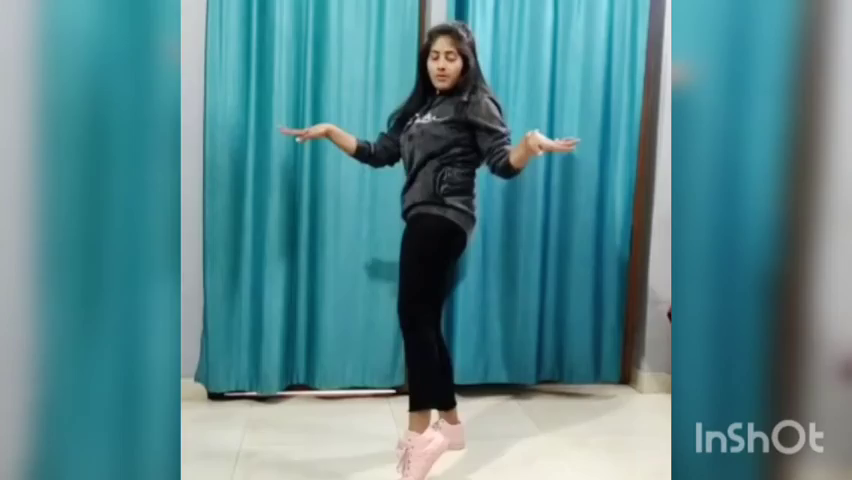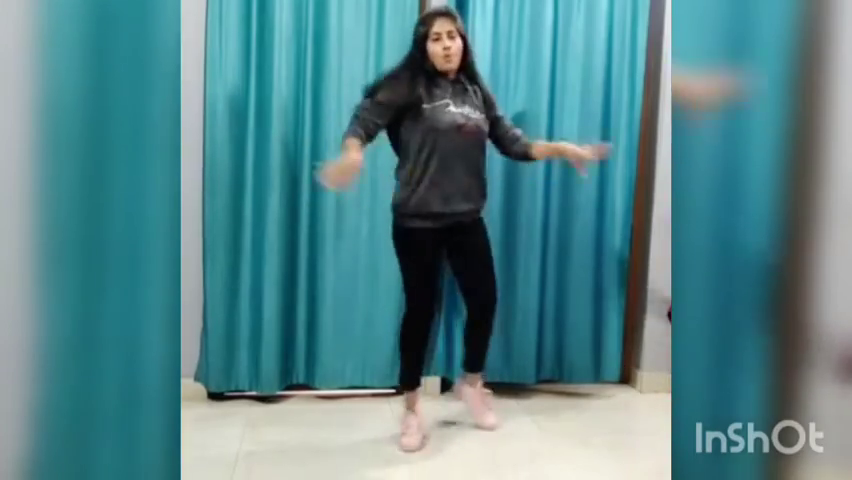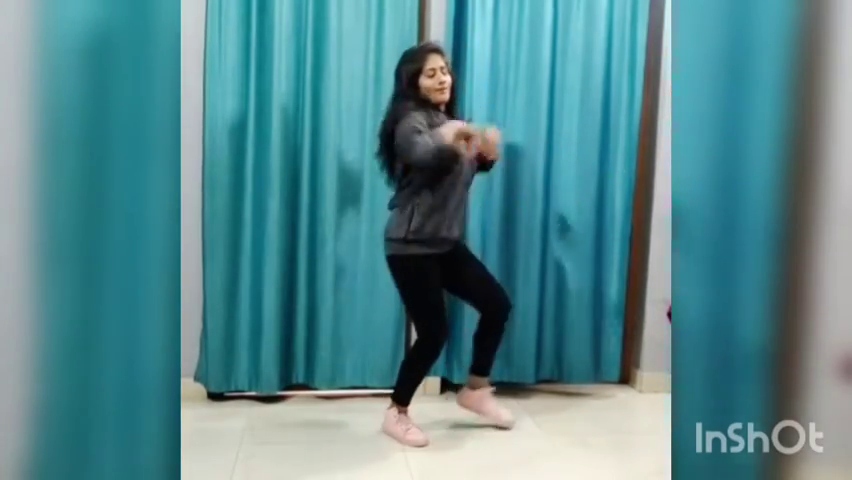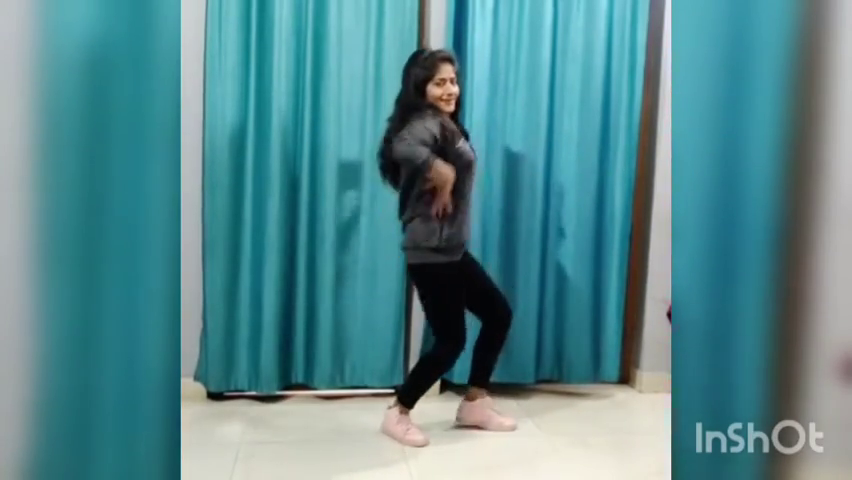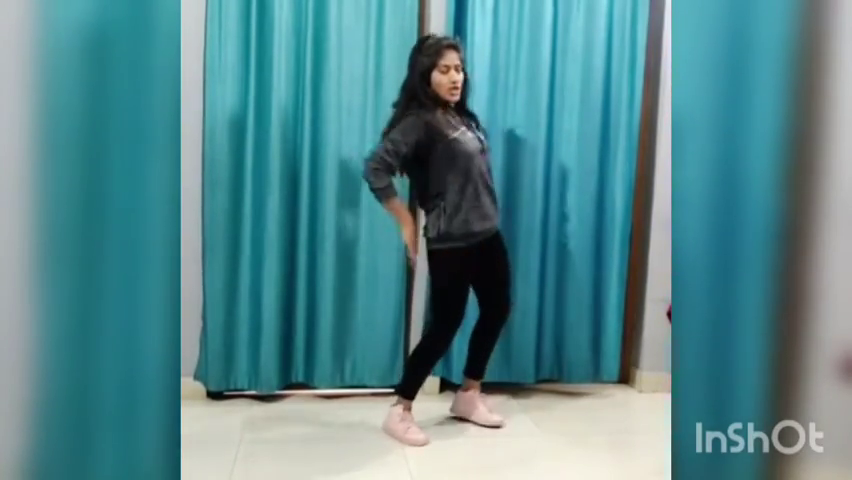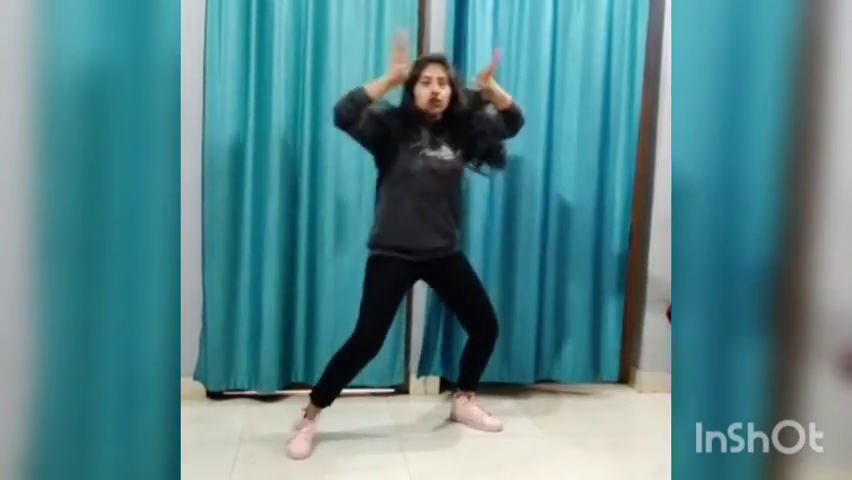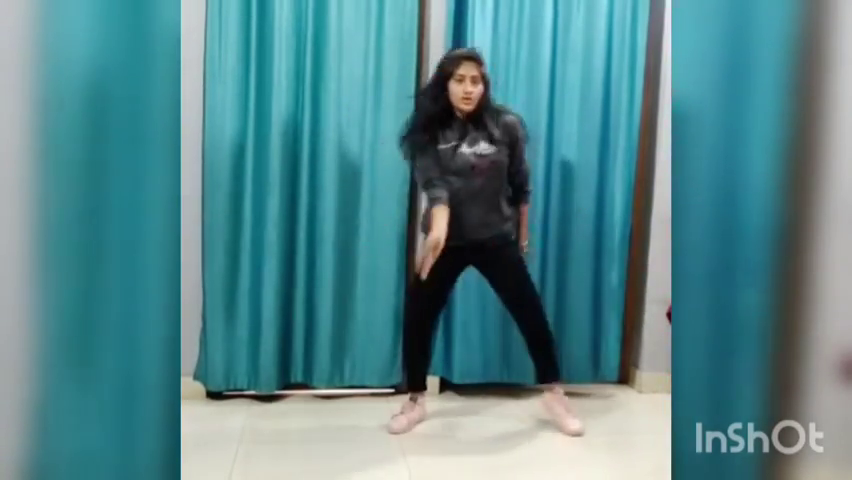
dt=0.7s
person 1, frame 1
left shoulder: (476, 104)
right shoulder: (417, 107)
left elbow: (503, 163)
right elbow: (379, 153)
left wrist: (532, 143)
right wrist: (329, 132)
left hip: (442, 215)
right hip: (424, 217)
left knee: (413, 315)
right knee: (425, 322)
left ankle: (421, 431)
right ankle: (449, 424)
person 1, frame 2
left shoulder: (477, 92)
right shoulder: (405, 87)
left elbow: (514, 144)
right elbow: (364, 121)
left wrist: (561, 149)
right wrist: (352, 154)
left hip: (466, 216)
right hip: (417, 218)
left knee: (483, 301)
right knee: (421, 308)
left ankle: (472, 384)
right ankle: (410, 409)
person 1, frame 3
left shoulder: (447, 121)
right shoulder: (412, 118)
left elbow: (481, 161)
right elbow: (421, 151)
left wrist: (486, 146)
right wrist: (454, 130)
left hip: (446, 241)
right hip: (412, 245)
left knee: (497, 304)
right knee: (434, 331)
left ankle: (476, 389)
right ankle: (396, 414)
person 1, frame 4
left shoulder: (442, 126)
right shoulder: (427, 123)
right elbow: (405, 149)
right wrist: (444, 176)
left hip: (450, 250)
right hip: (431, 252)
left knee: (499, 313)
right knee: (450, 340)
left ankle: (475, 404)
right ankle: (397, 414)
person 1, frame 5
left shoulder: (462, 116)
right shoulder: (421, 120)
right elbow: (378, 167)
right wrist: (405, 222)
left hip: (486, 234)
right hip: (450, 241)
left knee: (497, 309)
right knee: (444, 325)
left ankle: (467, 396)
right ankle: (399, 411)
person 1, frame 6
left shoulder: (466, 130)
right shoulder: (392, 128)
left elbow: (513, 123)
right elbow: (344, 115)
left wrist: (489, 86)
right wrist: (392, 78)
left hip: (443, 253)
right hip: (393, 254)
left knee: (486, 326)
right knee: (368, 338)
left ankle: (464, 401)
right ankle: (309, 417)
person 1, frame 7
left shoulder: (505, 126)
right shoulder: (428, 131)
left elbow: (520, 186)
right elbow: (435, 188)
left wrist: (522, 234)
right wrist: (436, 231)
left hip: (498, 241)
right hip: (450, 240)
left knee: (533, 319)
right knee: (417, 321)
left ankle: (554, 396)
right ankle: (415, 402)
